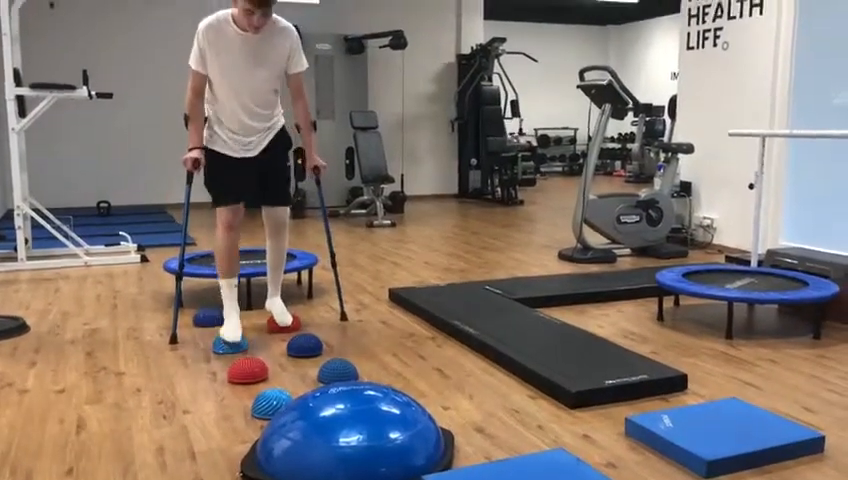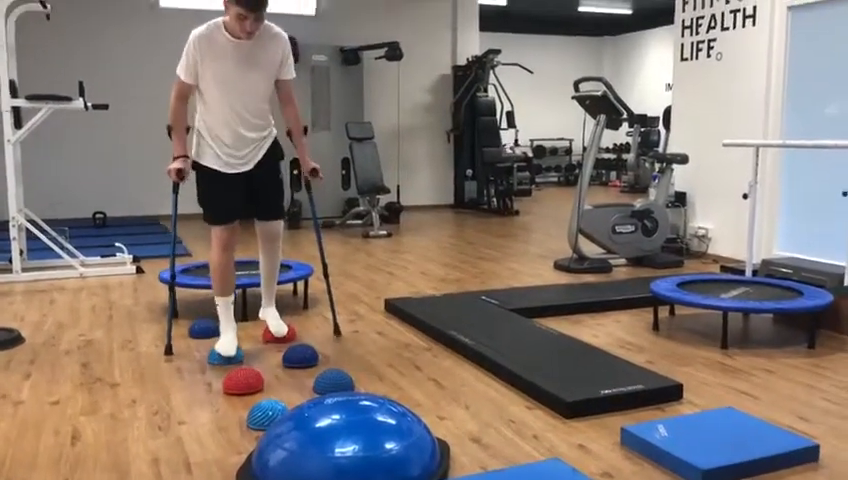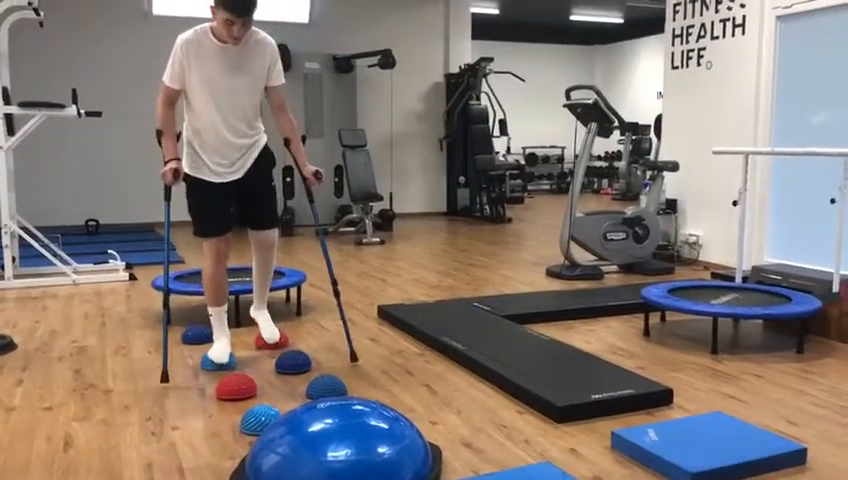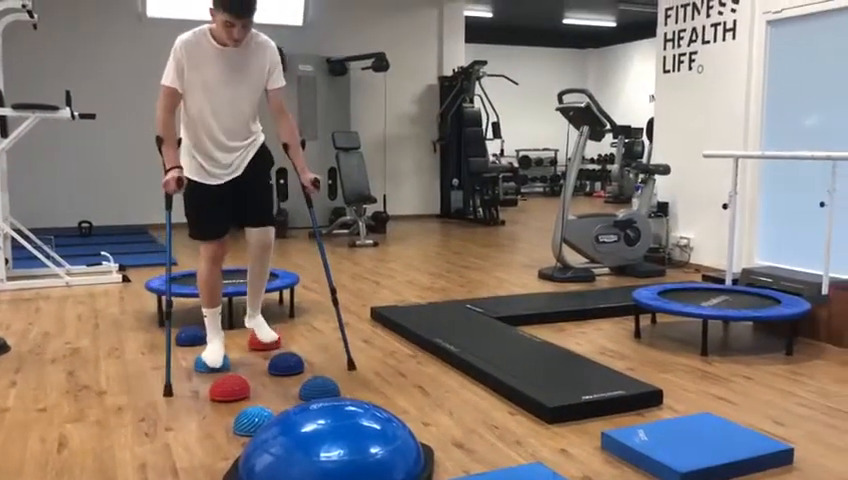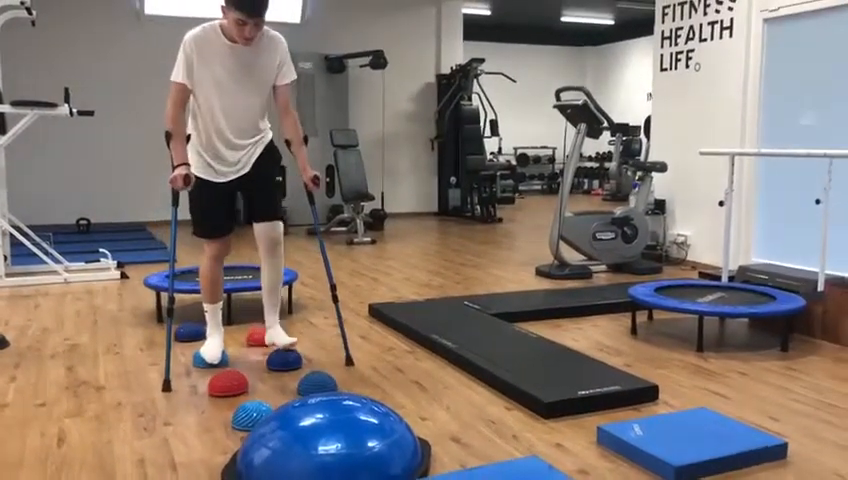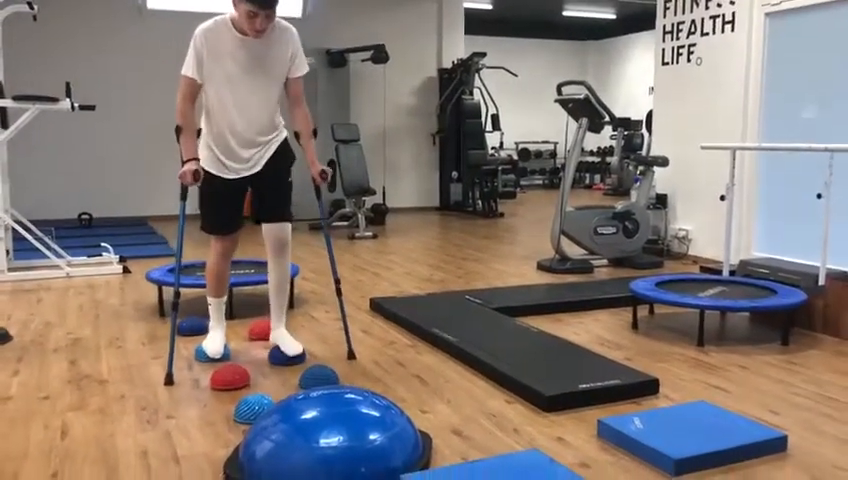
dt=0.3s
person 1, frame 1
left shoulder: (286, 34)
right shoulder: (210, 30)
left elbow: (298, 95)
right elbow: (196, 92)
left wrist: (310, 151)
right wrist: (195, 145)
left hip: (271, 138)
right hip: (222, 141)
left knee: (278, 219)
right knee: (228, 220)
left ankle: (274, 297)
right ankle: (230, 312)
person 1, frame 2
left shoulder: (278, 41)
right shoulder: (201, 40)
left elbow: (287, 102)
right elbow: (180, 98)
left wrist: (304, 156)
right wrist: (180, 154)
left hip: (263, 150)
right hip: (215, 156)
left knee: (272, 231)
right knee: (224, 238)
left ankle: (269, 306)
right ankle: (227, 326)
person 1, frame 3
left shoulder: (265, 46)
right shoulder: (188, 45)
left elbow: (279, 108)
right elbow: (166, 104)
left wrist: (303, 161)
right wrist: (172, 157)
left hip: (253, 157)
right hip: (204, 164)
left knee: (266, 239)
right knee: (216, 249)
left ankle: (260, 307)
right ankle: (220, 334)
person 1, frame 4
left shoulder: (266, 49)
right shoulder: (187, 46)
left elbow: (280, 112)
right elbow: (167, 108)
left wrist: (302, 169)
right wrist: (172, 165)
left hip: (251, 156)
right hip: (202, 165)
left knee: (262, 239)
right knee: (212, 251)
left ankle: (254, 314)
right ankle: (214, 337)
person 1, frame 5
left shoulder: (275, 45)
right shoulder: (197, 42)
left elbow: (286, 109)
right elbow: (176, 106)
left wrist: (304, 165)
right wrist: (180, 162)
left hip: (258, 153)
right hip: (208, 161)
left knee: (272, 238)
right knee: (216, 248)
left ankle: (273, 326)
right ankle: (214, 332)
person 1, frame 6
left shoulder: (288, 37)
right shoulder: (207, 35)
left elbow: (297, 102)
right elbow: (186, 100)
left wrist: (312, 159)
right wrist: (190, 157)
left hip: (271, 152)
right hip: (219, 157)
left knee: (279, 239)
right knee: (223, 244)
left ankle: (279, 328)
right ankle: (216, 326)
